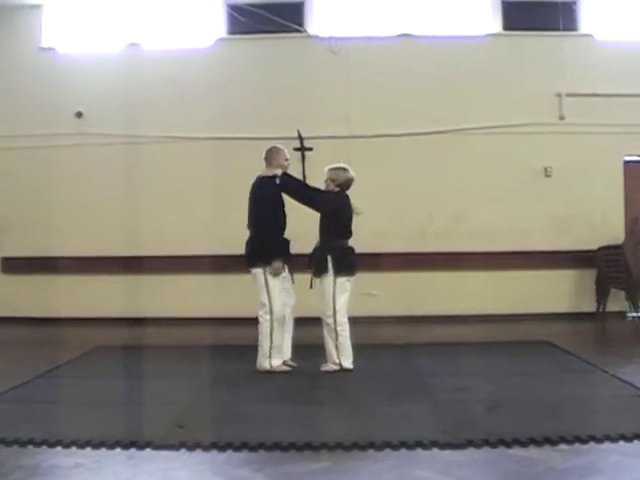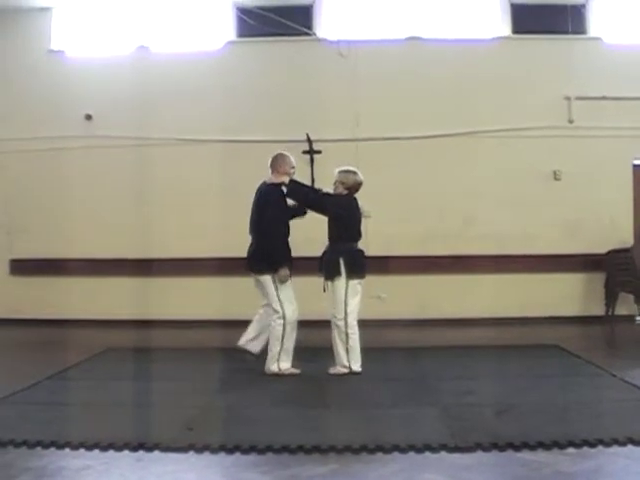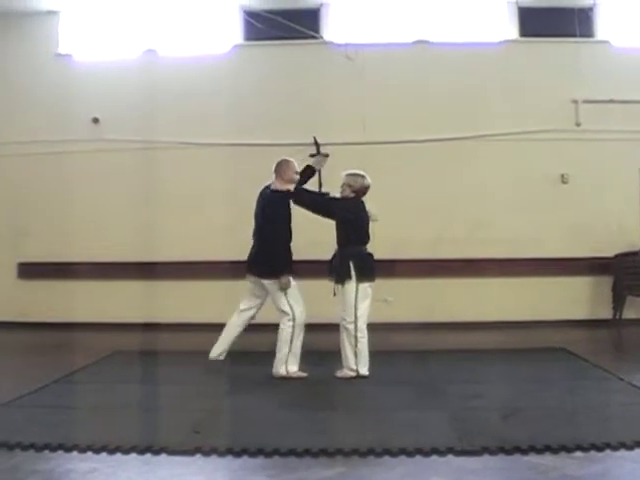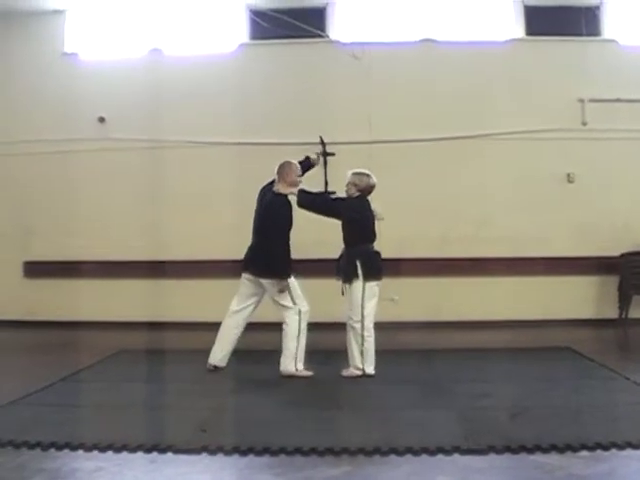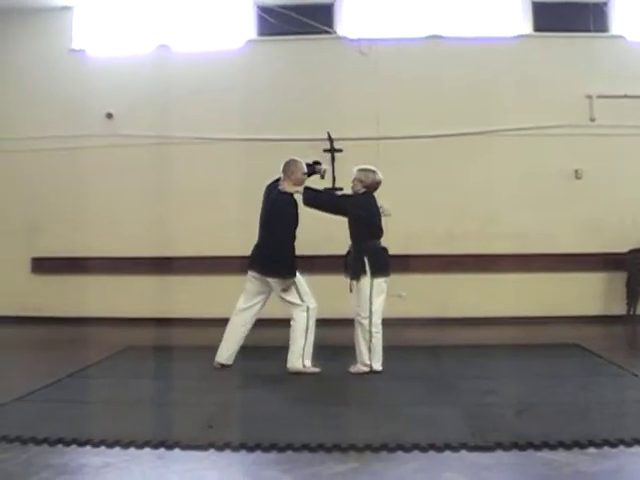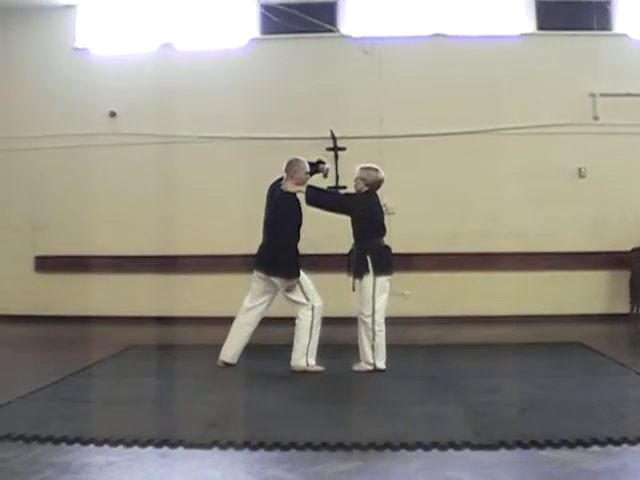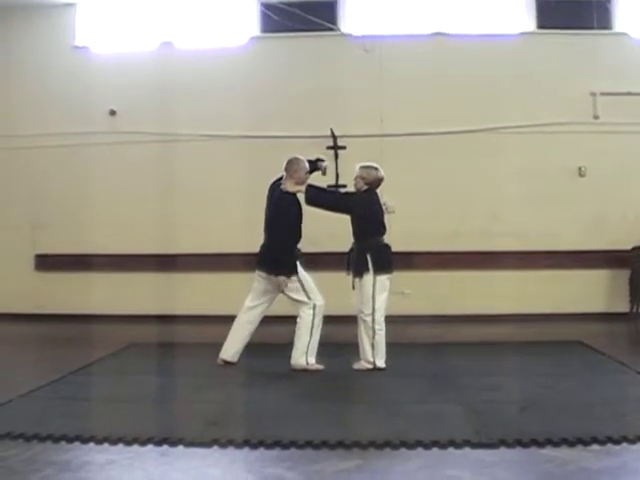
dt=0.2s
person 1, frame 1
left shoulder: (265, 183)
right shoulder: (266, 186)
right elbow: (266, 225)
left wrist: (277, 255)
right wrist: (275, 257)
left hip: (264, 253)
right hip: (264, 256)
left knee: (286, 303)
right knee: (274, 308)
left ankle: (281, 354)
right ankle: (268, 360)
person 1, frame 2
left shoulder: (267, 189)
right shoulder: (271, 193)
right elbow: (273, 232)
left wrist: (302, 208)
right wrist: (282, 265)
left hip: (261, 257)
right hip: (268, 261)
left knee: (273, 306)
right knee: (286, 312)
left ankle: (248, 343)
right ankle: (276, 364)
person 1, frame 3
left shoulder: (268, 192)
right shoulder: (278, 200)
left elbow: (295, 181)
right elbow: (279, 239)
left wrist: (313, 167)
right wrist: (284, 272)
left hip: (257, 263)
right hip: (271, 266)
left knee: (246, 309)
right knee: (293, 314)
left ankle: (217, 353)
right ankle: (285, 367)
person 1, frame 4
left shoulder: (268, 190)
right shoulder: (281, 204)
left elbow: (290, 169)
right elbow: (281, 243)
left wrist: (308, 163)
right wrist: (284, 275)
left hip: (253, 263)
right hip: (270, 266)
left knee: (238, 310)
right knee: (297, 310)
left ankle: (216, 359)
right ankle: (291, 365)
person 1, frame 5
left shoulder: (273, 187)
right shoulder: (286, 202)
left elbow: (296, 169)
right elbow: (286, 241)
left wrist: (315, 167)
right wrist: (289, 273)
left hip: (259, 261)
right hip: (275, 264)
left knee: (245, 308)
right knee: (305, 307)
left ankle: (223, 357)
right ankle: (298, 362)
person 1, frame 6
left shoulder: (276, 187)
right shoulder: (289, 202)
left elbow: (299, 168)
right elbow: (288, 240)
left wrist: (318, 166)
right wrist: (292, 274)
left hip: (265, 260)
right hip: (281, 263)
left knee: (252, 308)
right knee: (311, 305)
left ankle: (227, 356)
right ankle: (302, 361)
person 1, frame 7
left shoulder: (277, 186)
right shoulder: (288, 201)
left elbow: (297, 167)
right elbow: (284, 236)
left wrist: (317, 164)
right wrist: (285, 272)
left hip: (267, 259)
right hip: (282, 261)
left knee: (253, 307)
right knee: (313, 304)
left ankle: (227, 354)
right ankle: (302, 359)
person 2, frame 1
left shoulder: (337, 201)
right shoulder: (337, 201)
left elbow: (306, 193)
right elbow: (310, 194)
left wrist: (280, 176)
right wrist: (280, 177)
left hip: (336, 262)
right hip: (335, 260)
left knee: (335, 314)
right knee: (332, 314)
left ankle: (342, 361)
right ankle: (338, 359)
person 2, frame 2
left shoulder: (344, 204)
right shoulder: (344, 205)
left elbow: (314, 198)
right elbow: (318, 199)
left wrist: (286, 184)
right wrist: (288, 184)
left hip: (346, 265)
right hip: (344, 263)
left knee: (344, 317)
right knee: (340, 316)
left ankle: (350, 364)
right ankle: (345, 362)
person 2, frame 3
left shoulder: (352, 207)
right shoulder: (352, 208)
left elbow: (321, 203)
right elbow: (324, 203)
left wrist: (292, 190)
right wrist: (294, 190)
left hip: (356, 269)
right hip: (353, 267)
left knee: (354, 320)
right knee: (349, 320)
left ankle: (358, 367)
right ankle: (353, 365)
person 2, frame 4
left shoulder: (357, 206)
right shoulder: (357, 206)
left elbow: (327, 204)
right elbow: (330, 203)
left wrist: (296, 193)
right wrist: (299, 192)
left hip: (363, 267)
right hip: (359, 266)
left knee: (361, 319)
right knee: (355, 319)
left ankle: (364, 366)
right ankle: (359, 365)
person 2, frame 5
left shoulder: (363, 203)
right shoulder: (363, 203)
left elbow: (331, 202)
right elbow: (335, 200)
left wrist: (302, 191)
right wrist: (304, 190)
left hip: (370, 264)
right hip: (366, 262)
left knee: (369, 315)
right knee: (363, 315)
left ankle: (372, 362)
right ankle: (367, 361)
person 2, frame 6
left shoulder: (365, 202)
right shoulder: (365, 201)
left elbow: (333, 201)
right elbow: (337, 199)
left wrist: (304, 190)
right wrist: (305, 189)
left hip: (373, 263)
right hip: (369, 261)
left knee: (372, 314)
right knee: (366, 314)
left ankle: (375, 361)
right ankle: (370, 359)
person 2, frame 7
left shoulder: (365, 200)
right shoulder: (366, 200)
left elbow: (333, 201)
right elbow: (337, 198)
left wrist: (303, 189)
right wrist: (305, 189)
left hip: (373, 261)
right hip: (369, 259)
left knee: (372, 313)
right knee: (366, 312)
left ankle: (375, 360)
right ankle: (370, 358)
